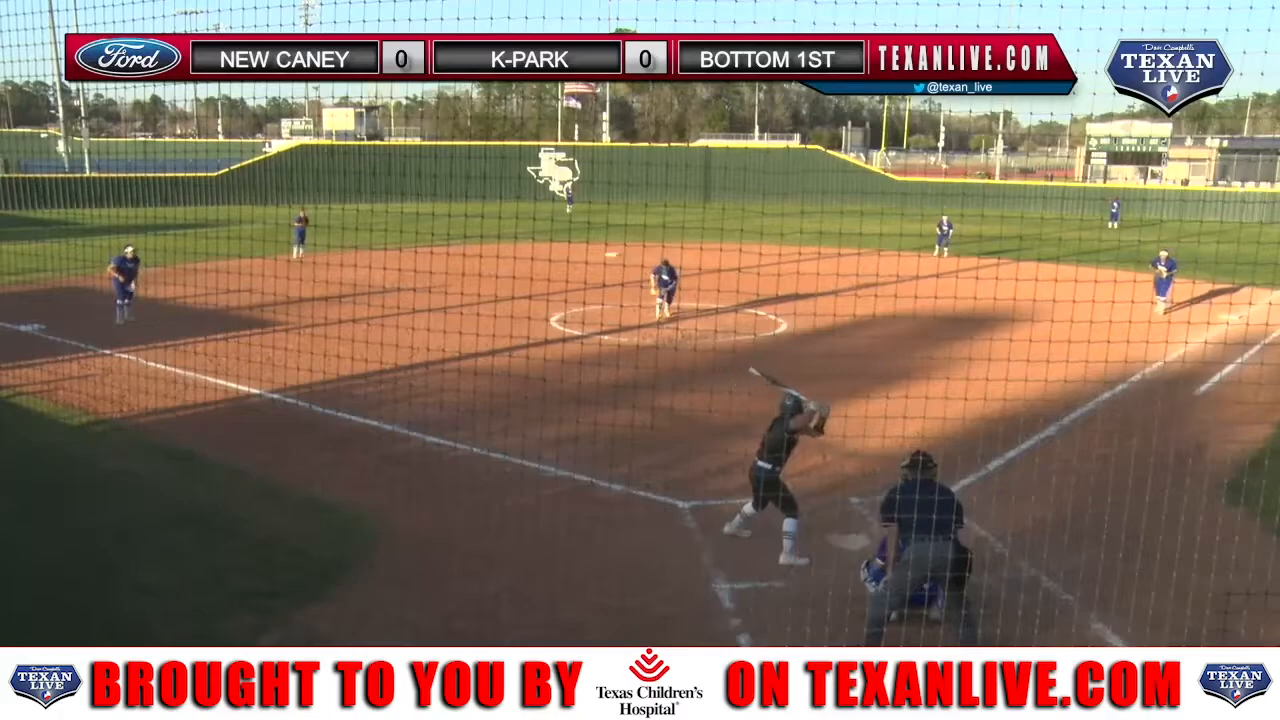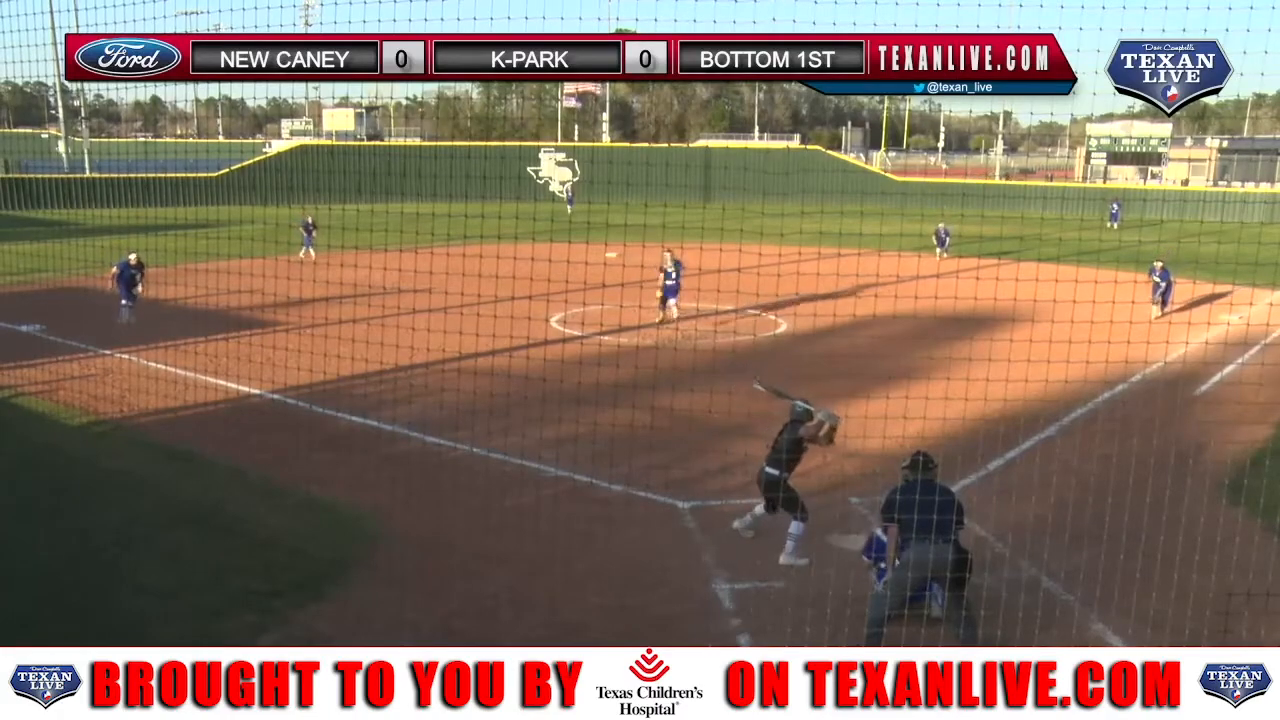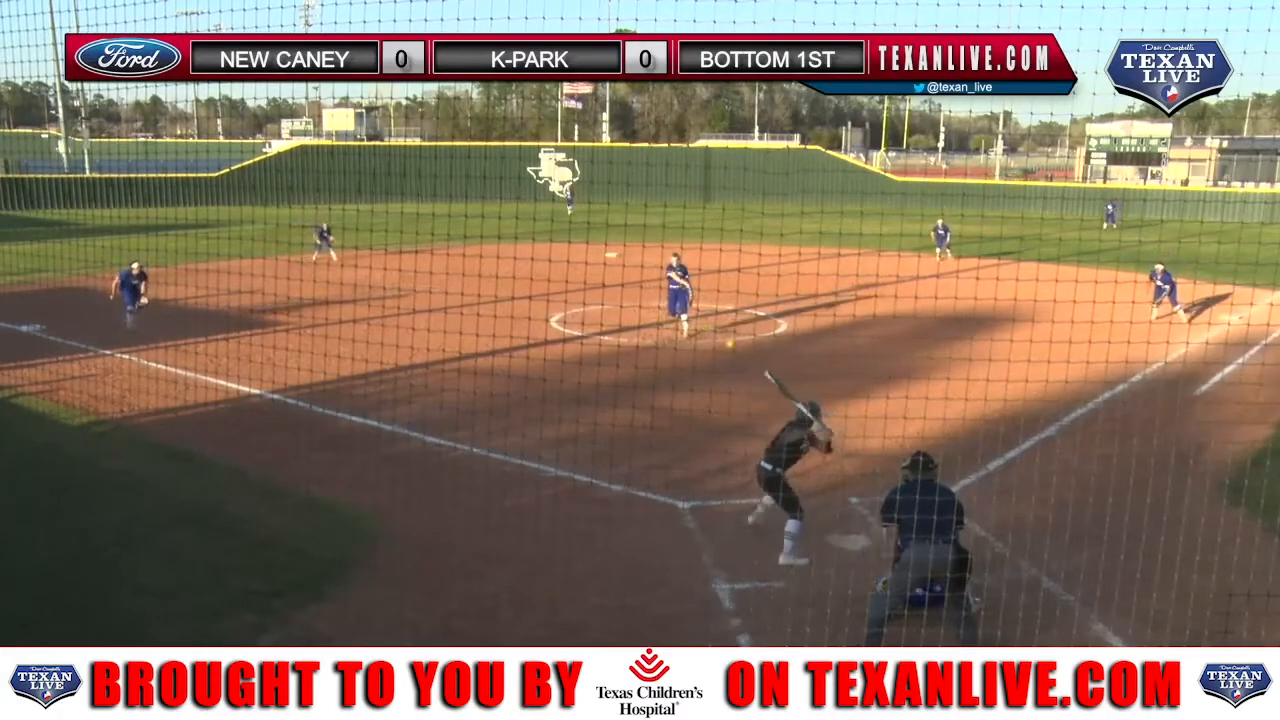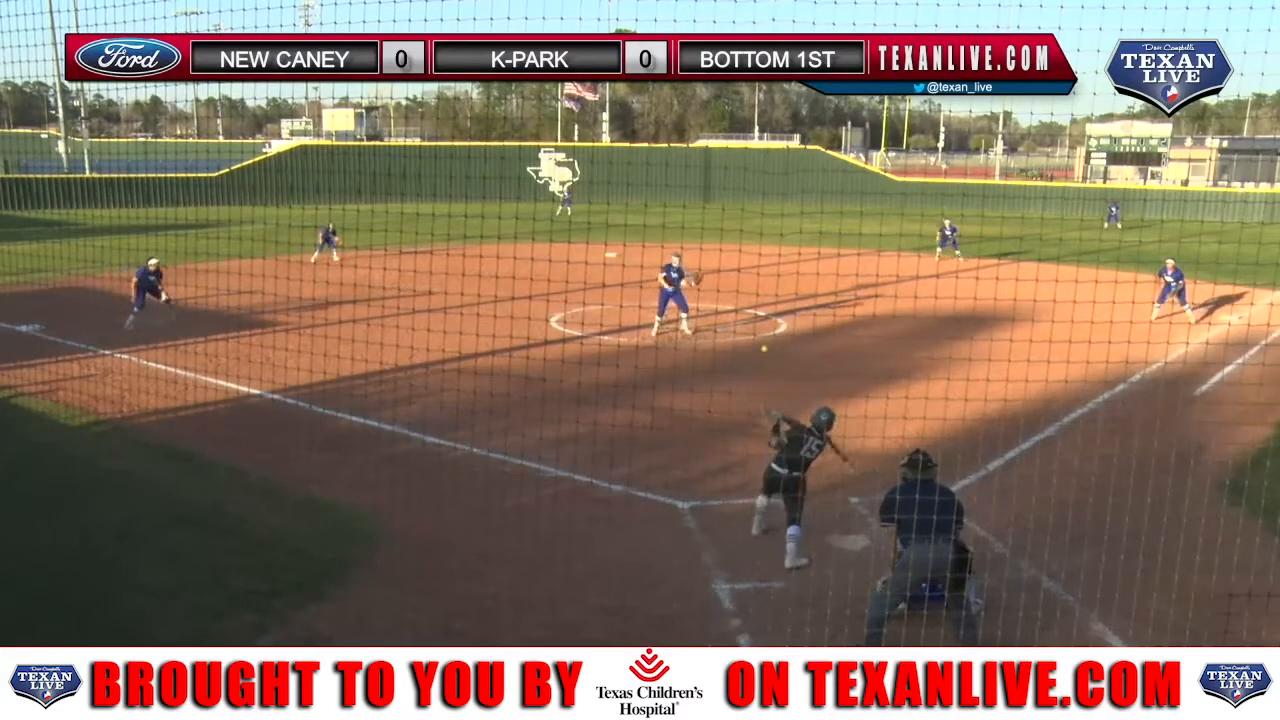
dt=0.5s
person 1, frame 1
left shoulder: (896, 494)
right shoulder: (948, 494)
left elbow: (893, 537)
right elbow: (955, 531)
left wrist: (890, 571)
left hip: (916, 553)
right hip: (949, 553)
left knee: (882, 601)
right knee: (959, 605)
person 1, frame 2
left shoulder: (897, 495)
right shoulder: (949, 495)
left elbow: (893, 537)
right elbow: (955, 534)
left wrist: (890, 571)
left hip: (916, 554)
right hip: (949, 555)
left knee: (882, 601)
right knee: (959, 606)
person 1, frame 3
left shoulder: (897, 495)
right shoulder: (949, 495)
left elbow: (891, 537)
right elbow: (955, 534)
left wrist: (889, 571)
left hip: (915, 555)
right hip: (949, 555)
left knee: (882, 600)
right knee: (959, 602)
person 1, frame 4
left shoulder: (895, 495)
right shoulder: (948, 494)
left wrist: (890, 572)
left hip: (916, 554)
right hip: (949, 554)
left knee: (882, 598)
right knee: (959, 601)
person 2, frame 1
left shoulder: (791, 424)
right shoulder: (784, 423)
left elbow: (815, 432)
right elbow: (803, 422)
left wrist: (822, 415)
right wrist: (813, 409)
left hip: (758, 470)
right hip: (767, 475)
left knee: (759, 502)
right knee: (791, 510)
left ankle: (733, 526)
right ankle: (788, 555)
person 2, frame 2
left shoulder: (798, 431)
right shoulder: (793, 429)
left elbow: (825, 440)
right elbow: (812, 432)
left wrist: (832, 425)
right wrist: (821, 418)
left hip: (765, 476)
right hip: (774, 480)
left knee: (771, 506)
right knee: (800, 514)
left ankle: (743, 523)
right ankle: (788, 556)
person 2, frame 3
left shoulder: (806, 434)
right shoulder: (795, 429)
left elbow: (825, 448)
right elbow: (789, 437)
left wrist: (827, 438)
right wrist: (813, 429)
left hip: (767, 471)
right hip: (771, 474)
left knee: (786, 492)
right knee: (795, 513)
left ankle: (756, 514)
right ankle: (787, 555)
person 2, frame 4
left shoulder: (800, 431)
right shoulder: (823, 440)
left elbow: (775, 444)
left wrist: (776, 425)
right wrist: (782, 418)
left hip: (775, 474)
right hip: (796, 480)
left knee: (765, 493)
right knee: (794, 519)
left ankle: (757, 526)
right ankle: (792, 558)
